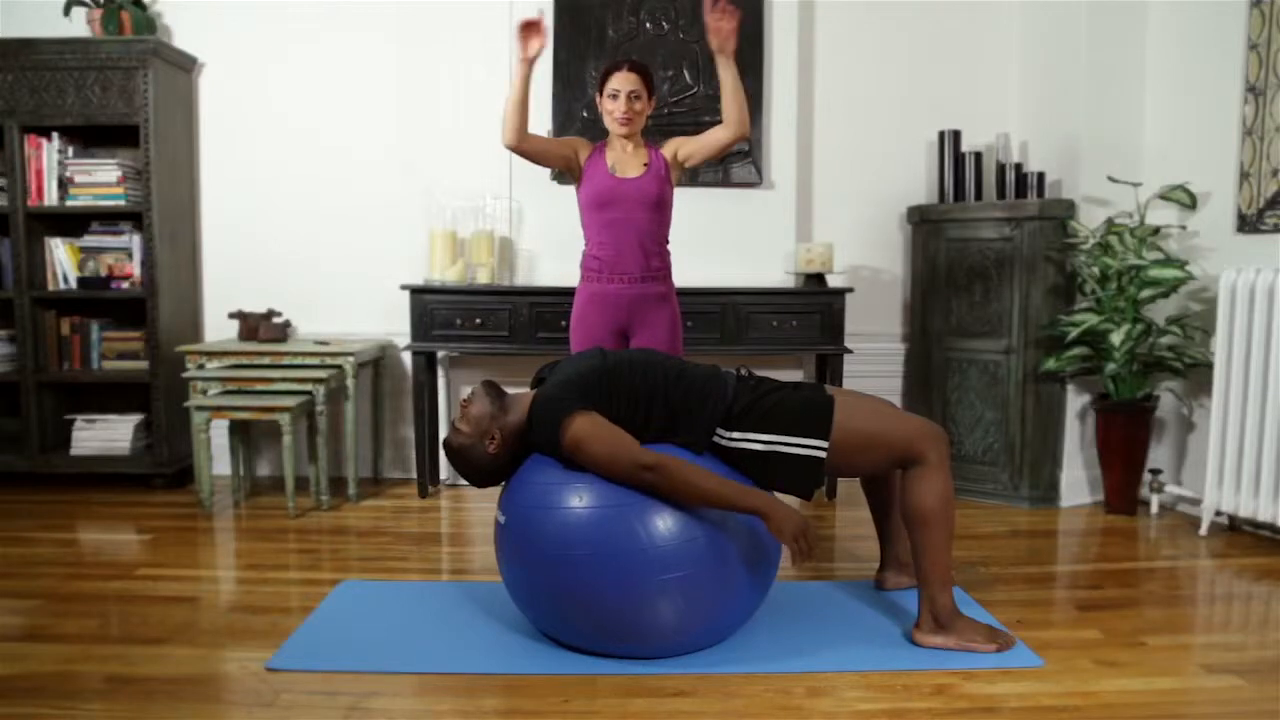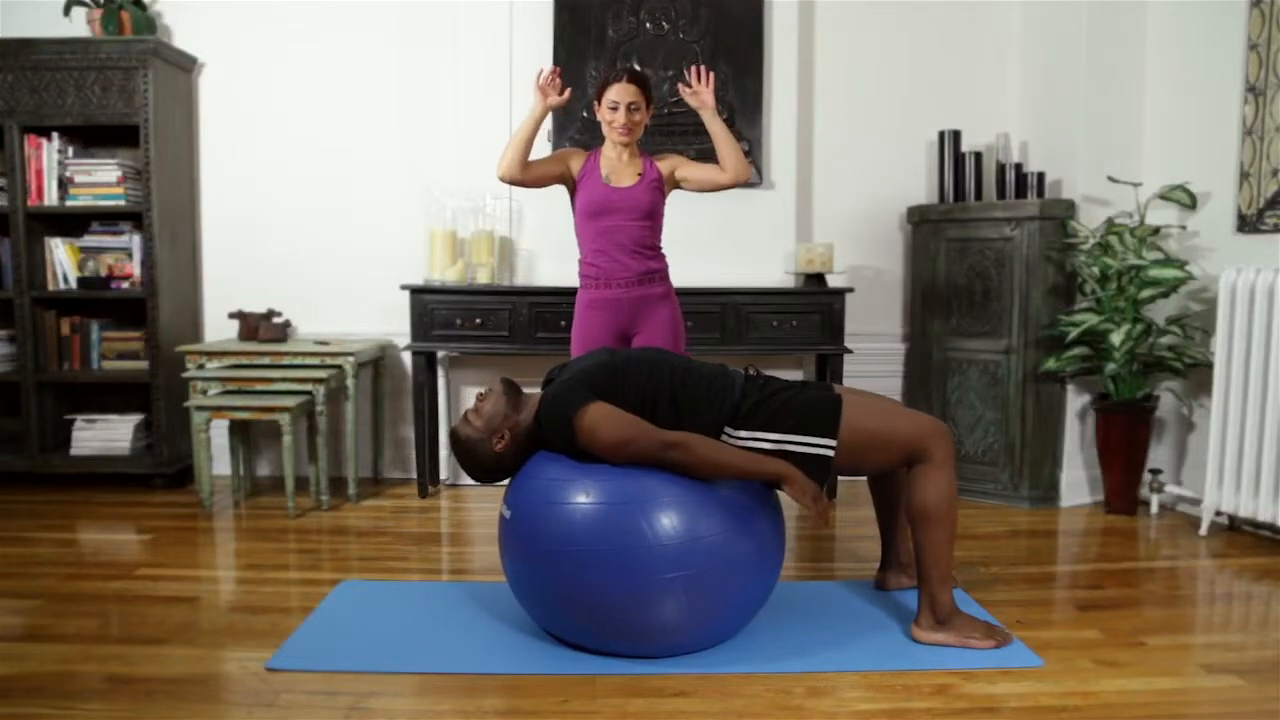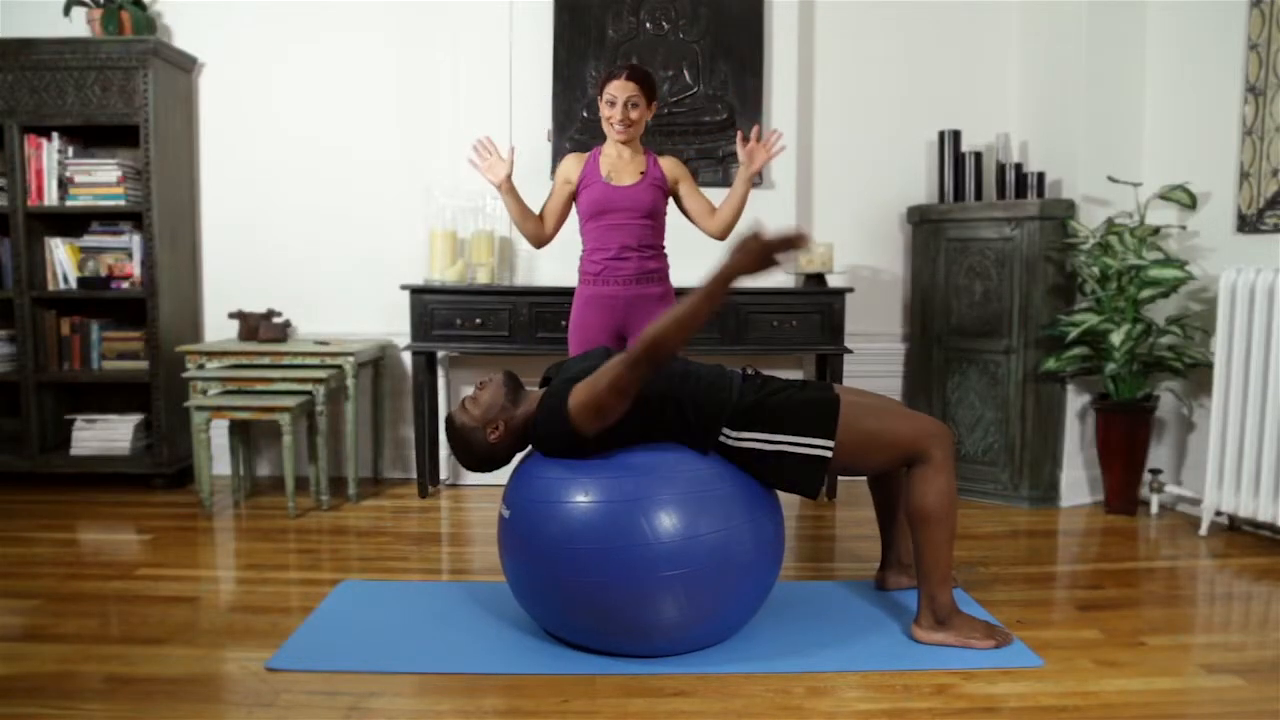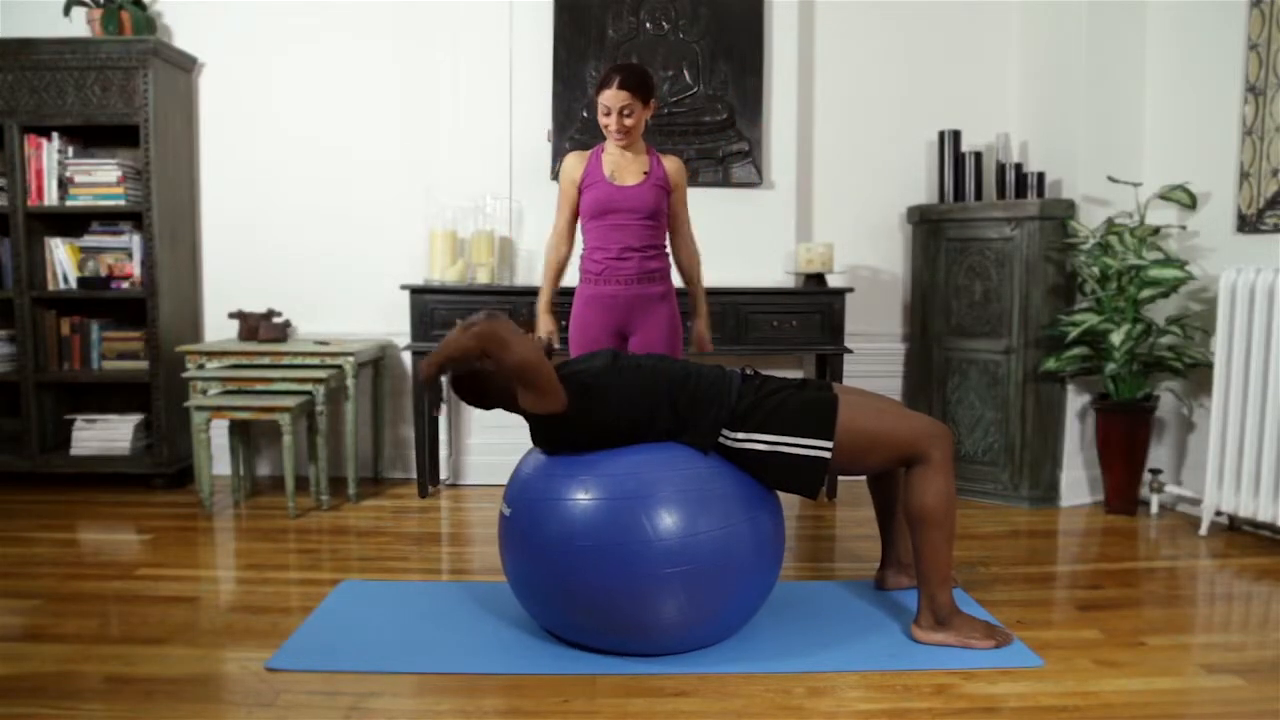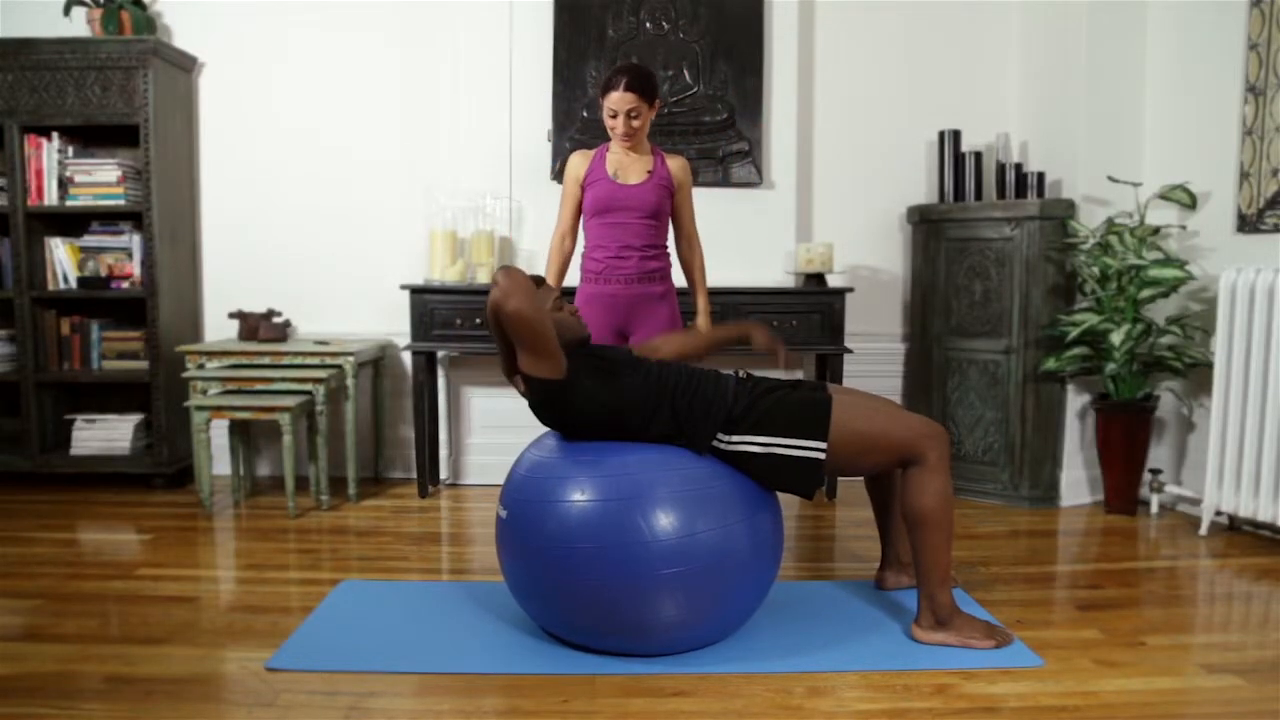
dt=1s
person 1, frame 1
left shoulder: (546, 386)
right shoulder: (554, 425)
right elbow: (651, 467)
right wrist: (766, 505)
left hip: (734, 390)
right hip: (737, 422)
left knee: (888, 426)
right knee: (925, 441)
left ankle: (897, 563)
right ankle: (939, 617)
person 1, frame 2
left shoulder: (556, 390)
right shoulder: (563, 418)
right elbow: (671, 445)
right wrist: (782, 471)
left hip: (742, 391)
right hip: (747, 421)
left knee: (895, 432)
right knee: (931, 440)
left ankle: (899, 564)
right ankle: (938, 613)
person 1, frame 3
left shoulder: (553, 391)
right shoulder: (566, 421)
left elbow: (639, 363)
right elbow: (643, 356)
right wrist: (729, 271)
left hip: (740, 396)
right hip: (743, 419)
left knee: (899, 428)
right knee: (931, 442)
left ankle: (898, 562)
right ankle: (937, 615)
person 1, frame 4
left shoulder: (558, 388)
right shoulder: (553, 413)
right elbow: (492, 329)
right wrist: (434, 365)
left hip: (742, 395)
right hip: (741, 422)
left knee: (896, 426)
right knee: (930, 441)
left ankle: (898, 563)
right ankle: (938, 615)
person 1, frame 5
left shoulder: (572, 365)
right shoulder: (557, 389)
left elbow: (657, 353)
right elbow: (509, 292)
left wrist: (736, 331)
right wrist: (511, 363)
left hip: (736, 398)
right hip: (737, 423)
left knee: (893, 424)
right knee: (926, 442)
left ankle: (898, 562)
right ankle: (938, 616)
person 2, frame 1
left shoulder: (669, 156)
right shoulder: (581, 155)
left elbow: (735, 130)
right elbow: (514, 140)
left wrist: (723, 56)
right wrist: (526, 64)
left hip: (655, 300)
right hip: (596, 299)
person 2, frame 2
left shoulder: (664, 168)
right shoulder: (575, 163)
left elbow: (736, 174)
right elbow: (509, 172)
left wrist: (708, 112)
right wrist: (540, 109)
left hip: (655, 305)
right hip: (596, 306)
person 2, frame 3
left shoulder: (667, 169)
right shoulder: (575, 166)
left elbow: (717, 226)
right elbow: (539, 234)
left wrist: (745, 174)
right wrist: (505, 186)
left hip: (653, 304)
right hip: (594, 304)
person 2, frame 4
left shoulder: (670, 168)
right shoulder: (577, 164)
left elbow: (683, 243)
right elbow: (560, 241)
left wrist: (700, 312)
right wrist: (544, 308)
left hip: (655, 303)
right hip: (595, 303)
person 2, frame 5
left shoulder: (674, 168)
right shoulder: (582, 163)
left elbow: (687, 242)
right elbow: (564, 238)
left wrist: (702, 309)
left hip: (654, 302)
right hip: (595, 301)
